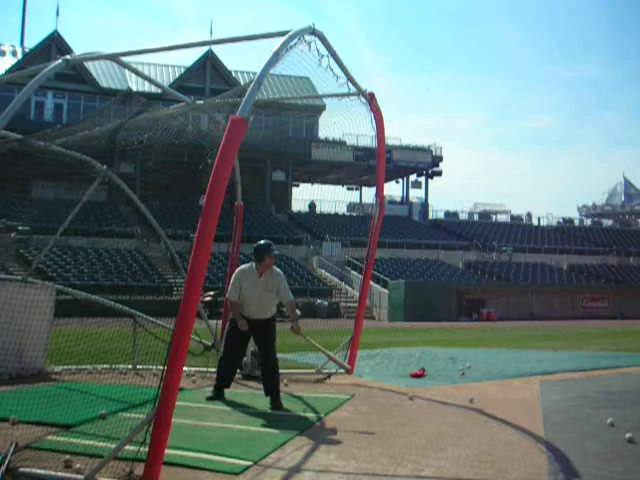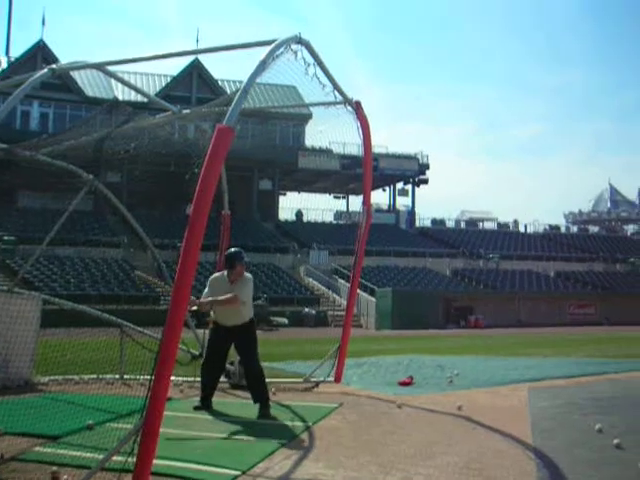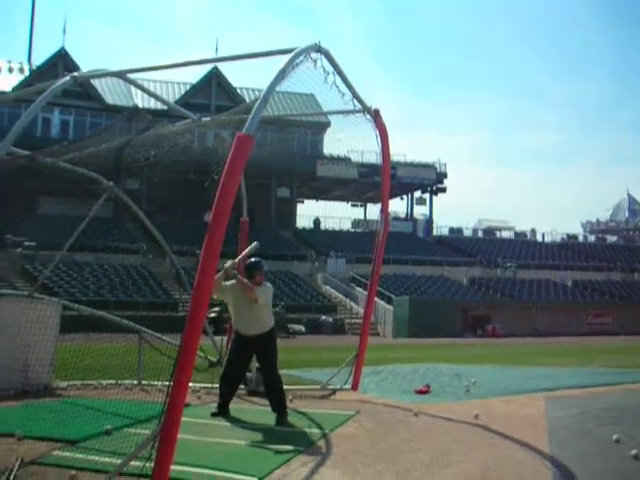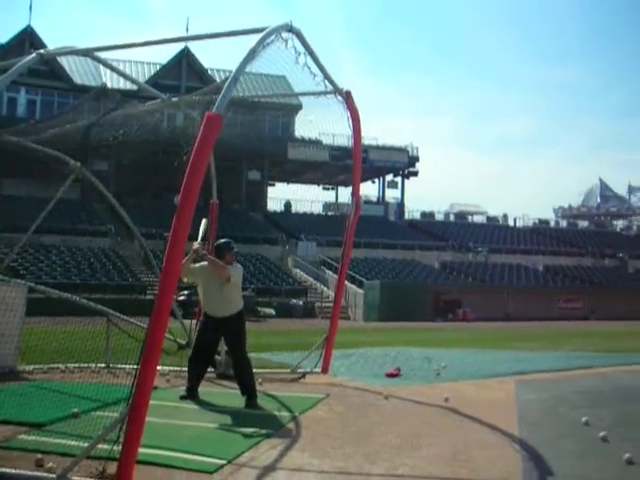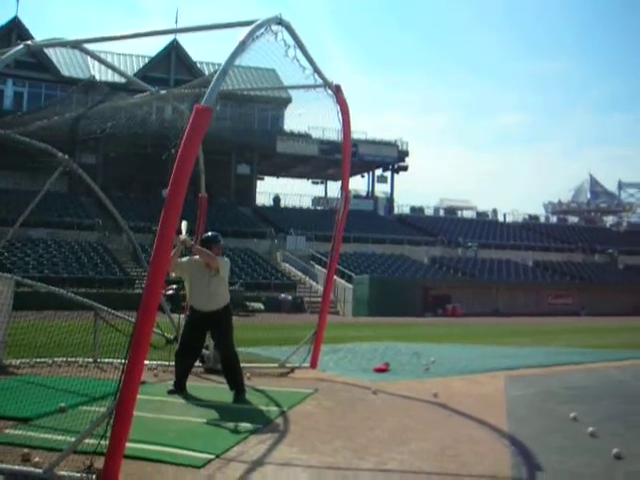
dt=0.4s
person 1, frame 1
left shoulder: (277, 275)
right shoulder: (241, 272)
left elbow: (289, 300)
right elbow: (232, 299)
left wrist: (295, 320)
right wrist: (239, 319)
left hip: (266, 322)
right hip: (241, 320)
left knee: (268, 359)
right knee: (229, 355)
left ankle: (274, 397)
right ankle: (218, 389)
person 1, frame 2
left shoulder: (247, 280)
right shoulder: (215, 279)
left elbow: (235, 299)
right elbow: (206, 305)
left wrist: (210, 301)
right wrist: (198, 303)
left hip: (244, 327)
right hip: (220, 327)
left knee: (252, 366)
right knee: (210, 364)
left ankle: (264, 405)
right ankle: (205, 399)
person 1, frame 3
left shoulder: (267, 289)
right shoulder: (233, 287)
left elbow: (251, 292)
right elbow: (213, 288)
left wrist: (233, 274)
right wrist: (225, 272)
left hip: (265, 337)
right hip: (242, 337)
left knee: (271, 375)
right knee: (230, 373)
left ankle: (281, 413)
right ankle: (223, 406)
person 1, frame 4
left shoulder: (237, 269)
right shoulder: (203, 269)
left elbow: (222, 270)
right elbow: (183, 271)
left wrist: (203, 254)
right wrist: (193, 254)
left hip: (234, 319)
right hip: (210, 319)
left knee: (240, 358)
right knee: (198, 356)
left ankle: (251, 396)
right ankle: (191, 389)
person 1, frame 5
left shoulder: (224, 263)
right shoulder: (191, 263)
left elbow: (211, 260)
right elbow: (171, 267)
left wrist: (190, 245)
right wrist: (179, 246)
left hip: (220, 313)
right hip: (196, 313)
left knee: (227, 352)
right knee: (185, 350)
left ankle: (239, 390)
right ankle: (179, 384)
